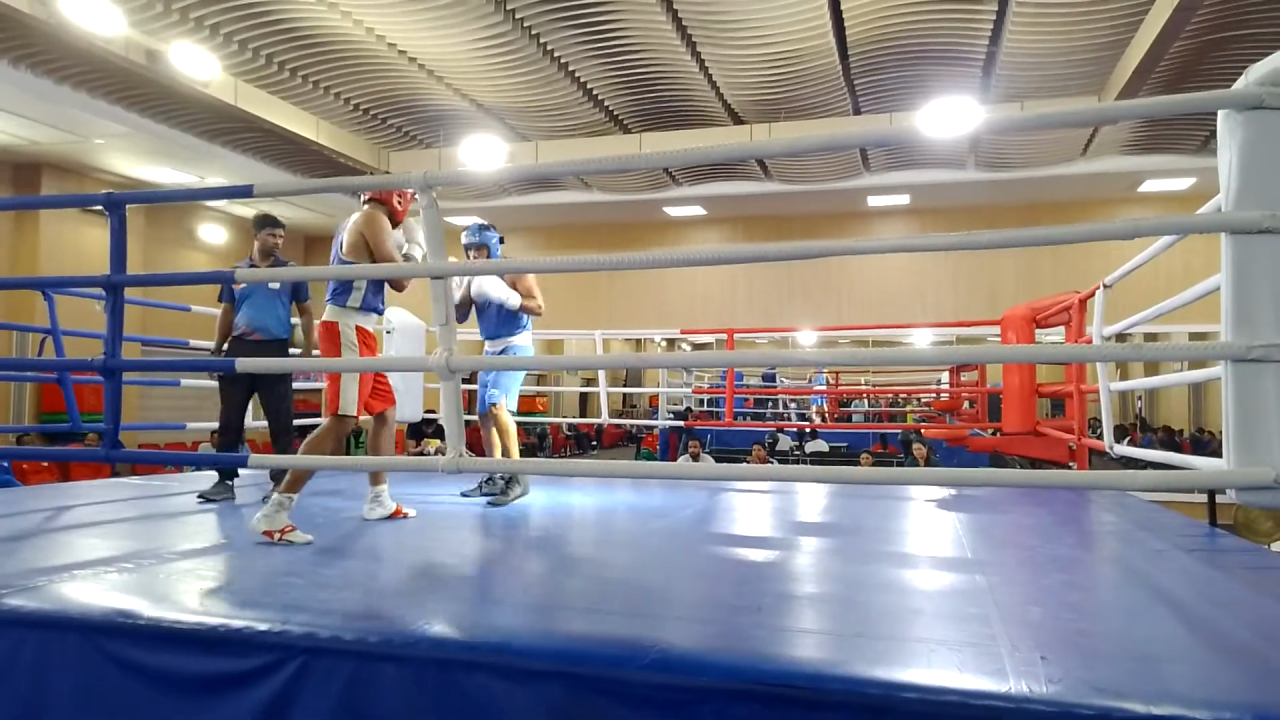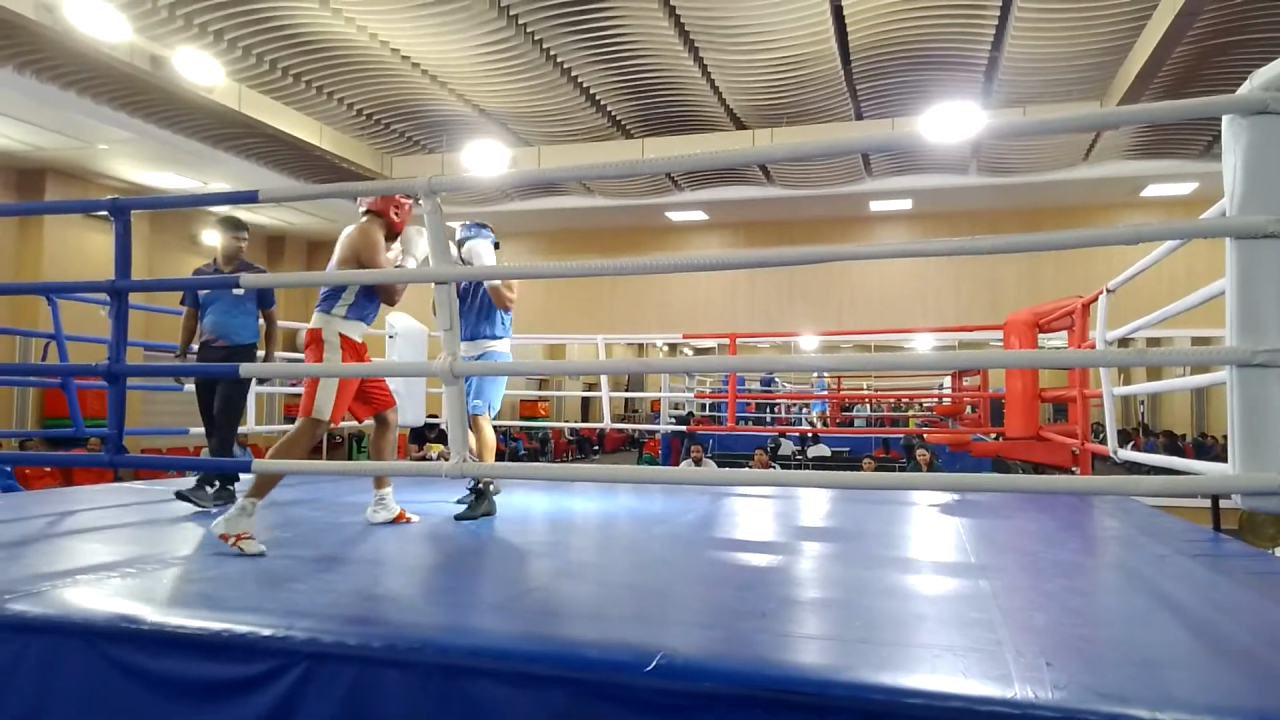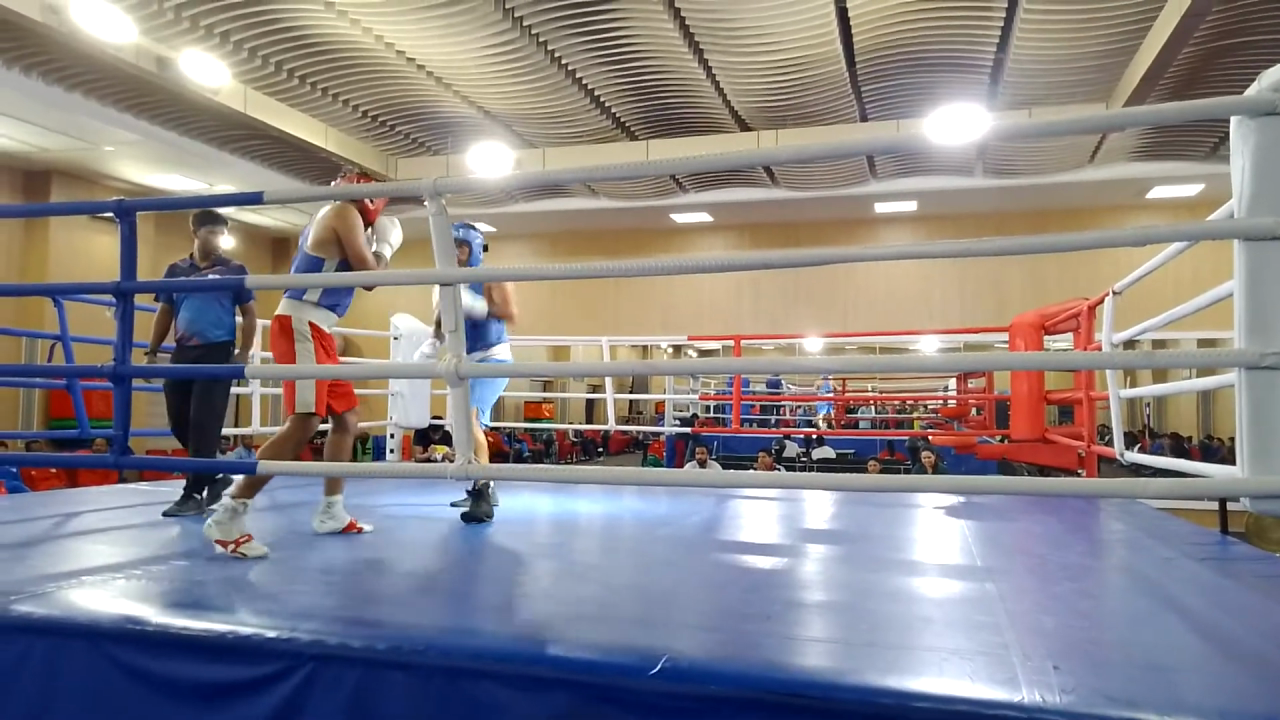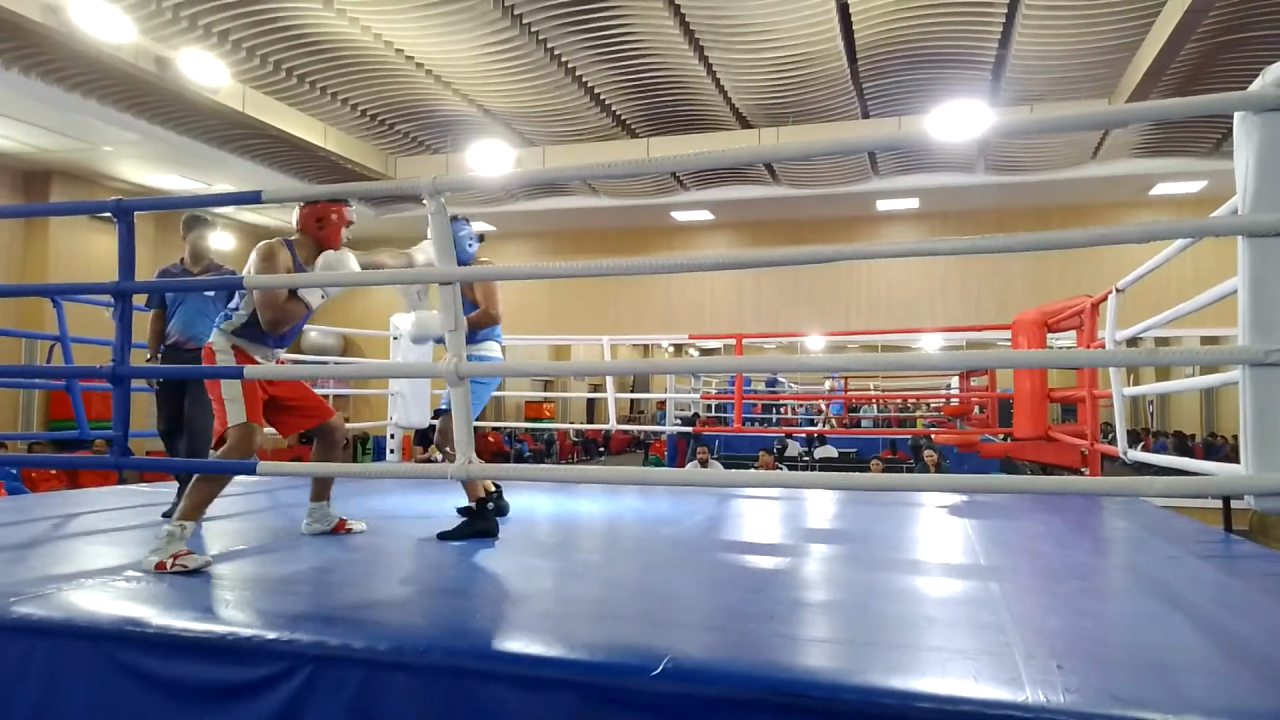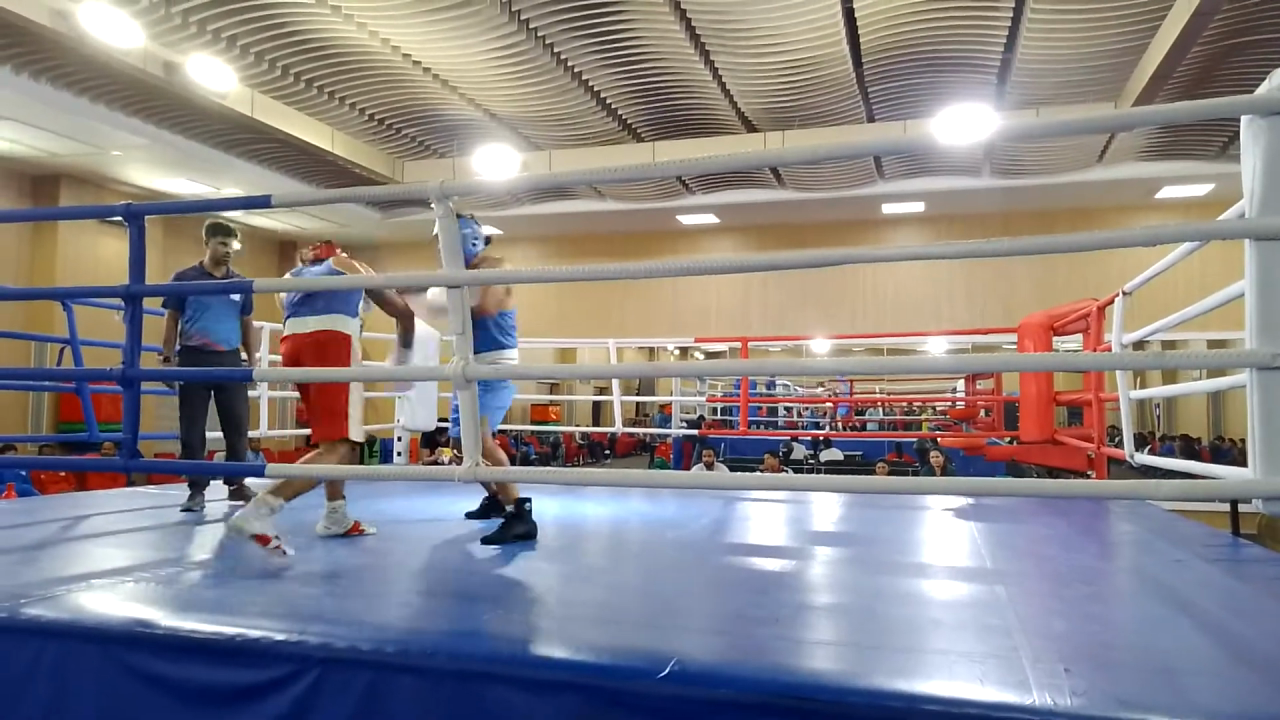
dt=0.5s
person 1, frame 1
left shoulder: (353, 224)
right shoulder: (374, 219)
right elbow: (399, 281)
left wrist: (399, 247)
right wrist: (415, 247)
left hip: (357, 331)
right hip: (348, 330)
left knee: (385, 413)
right knee: (340, 422)
left ankle: (379, 500)
right ankle: (274, 513)
person 1, frame 2
left shoulder: (359, 236)
right shoulder: (368, 233)
right elbow: (391, 295)
left wrist: (398, 255)
right wrist: (411, 256)
left hip: (350, 341)
right hip: (335, 340)
left knee: (387, 417)
right knee: (311, 429)
left ankle: (384, 504)
right ankle: (236, 518)
person 1, frame 3
left shoulder: (328, 221)
right shoulder: (344, 213)
right elbow: (369, 277)
left wrist: (371, 243)
right wrist: (385, 245)
left hip: (316, 332)
right hip: (302, 326)
left knee: (346, 419)
right knee: (303, 424)
left ankle: (331, 513)
right ankle: (228, 518)
person 1, frame 4
left shoulder: (320, 259)
right shoulder: (272, 253)
right elbow: (272, 320)
right wrist: (316, 289)
left hip: (270, 362)
right hip: (232, 354)
left knee: (332, 430)
right knee: (243, 441)
left ankle: (320, 515)
right ankle: (169, 543)
person 1, frame 5
left shoulder: (289, 280)
right shoulder: (348, 264)
right elbow: (401, 311)
right wrist: (403, 352)
left hip: (294, 340)
right hip: (335, 340)
left knee: (342, 431)
right knee: (338, 445)
left ankle: (335, 516)
right ankle: (259, 511)
person 2, frame 1
left shoulder: (515, 270)
right shoulder: (474, 277)
left elbow: (538, 307)
right elbow: (460, 318)
left wrist: (504, 295)
right wrist: (454, 290)
left hip: (515, 347)
right hip: (491, 350)
left knee: (498, 407)
right knee: (485, 415)
left ankle: (516, 478)
right ankle: (494, 479)
person 2, frame 2
right shoulder: (461, 277)
left elbow: (508, 302)
left wrist: (487, 269)
left hip: (493, 354)
right hip: (465, 355)
left knee: (479, 416)
left ankle: (484, 496)
right ankle: (485, 481)
person 2, frame 3
left shoulder: (493, 277)
left elbow: (510, 314)
right elbow: (442, 322)
left wrist: (471, 303)
right wrist: (431, 346)
left hip: (494, 360)
right hip: (470, 362)
left knee: (470, 418)
right knee: (468, 425)
left ankle: (481, 495)
right ankle: (483, 489)
person 2, frame 4
left shoulder: (481, 269)
left elbow: (493, 315)
left wrist: (443, 323)
left hip: (481, 361)
right hip: (472, 363)
left knee: (449, 434)
right knee: (447, 438)
left ankle: (482, 517)
right ankle: (492, 497)
person 2, frame 5
left shoulder: (493, 267)
left elbow: (485, 309)
left hip: (495, 369)
left knee: (478, 439)
right knee: (460, 440)
left ankle: (518, 516)
right ankle: (495, 499)
person 3, frame 1
right shoulder: (235, 272)
left elbow: (305, 313)
right elbow: (226, 313)
left wrist: (308, 350)
right wrist: (216, 350)
left hip: (275, 351)
right hip: (238, 350)
left knee: (280, 420)
right knee: (229, 419)
left ankle: (282, 481)
right ankle: (225, 480)
person 3, frame 2
left shoulder: (257, 275)
right shoulder: (200, 275)
left elbow: (270, 319)
right elbow: (190, 317)
left wrist: (269, 357)
right wrist: (181, 354)
left hip: (240, 355)
right hip: (207, 356)
left knee: (224, 421)
right knee: (213, 425)
left ankle: (204, 486)
right ankle: (227, 486)
person 3, frame 3
left shoulder: (234, 271)
right shoulder: (175, 271)
left elbow: (249, 314)
right elbow: (164, 314)
left wrist: (244, 352)
right wrist: (151, 352)
left hip: (217, 354)
right hip: (182, 354)
left knee: (203, 425)
right knee: (179, 424)
left ankle: (194, 494)
right ankle: (215, 476)
person 3, frame 4
left shoulder: (226, 276)
right shoulder: (166, 275)
right elbow: (157, 319)
right wrist: (152, 356)
right hip: (173, 358)
left knee: (197, 427)
right knee: (169, 427)
right ankle: (184, 486)
person 3, frame 5
left shoulder: (240, 284)
right shoulder: (184, 279)
left elbow: (246, 324)
right elbow: (172, 321)
left wrist: (252, 360)
right wrist: (168, 358)
left hip: (230, 360)
right hip: (193, 360)
left knee: (237, 425)
right knee: (192, 429)
left ankle: (236, 483)
right ankle: (197, 490)
